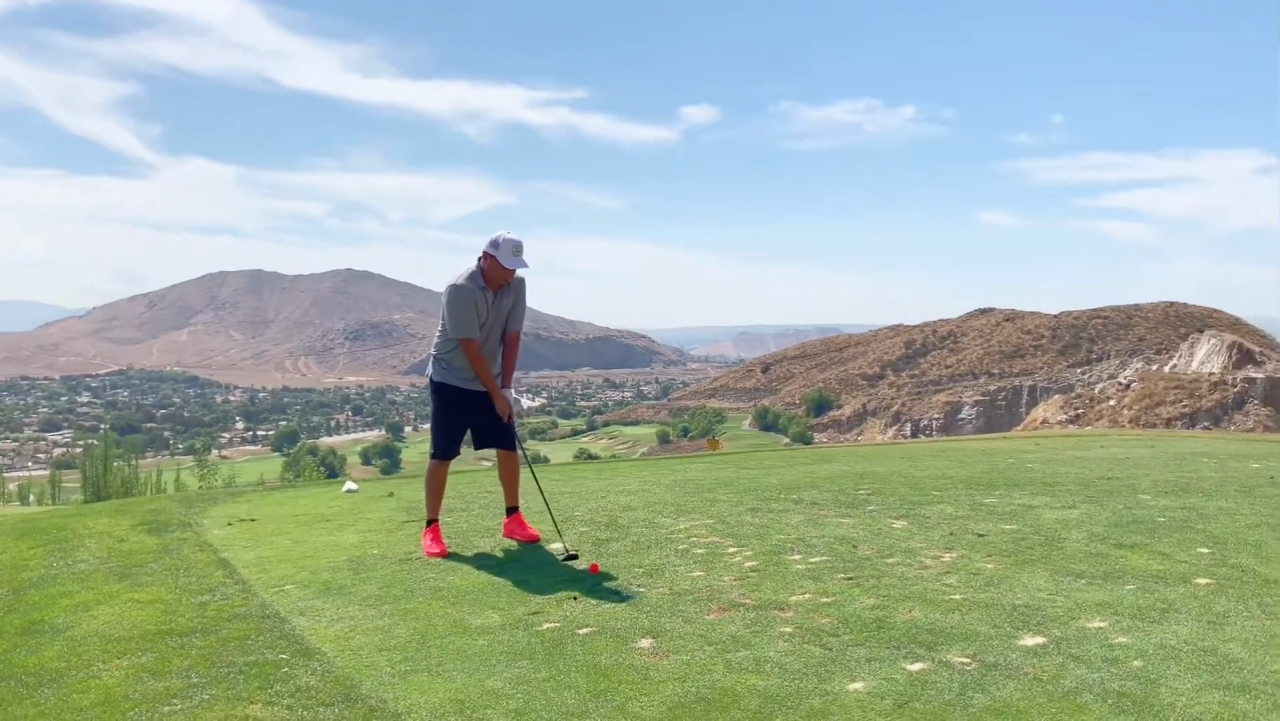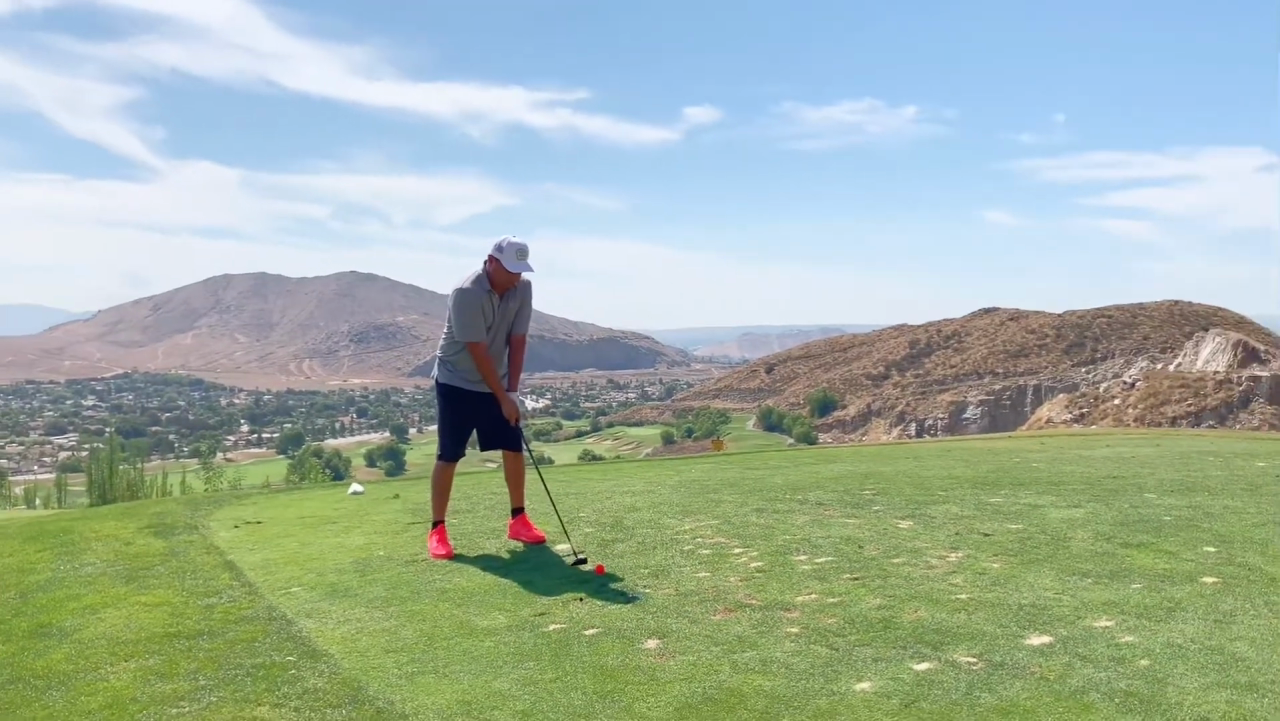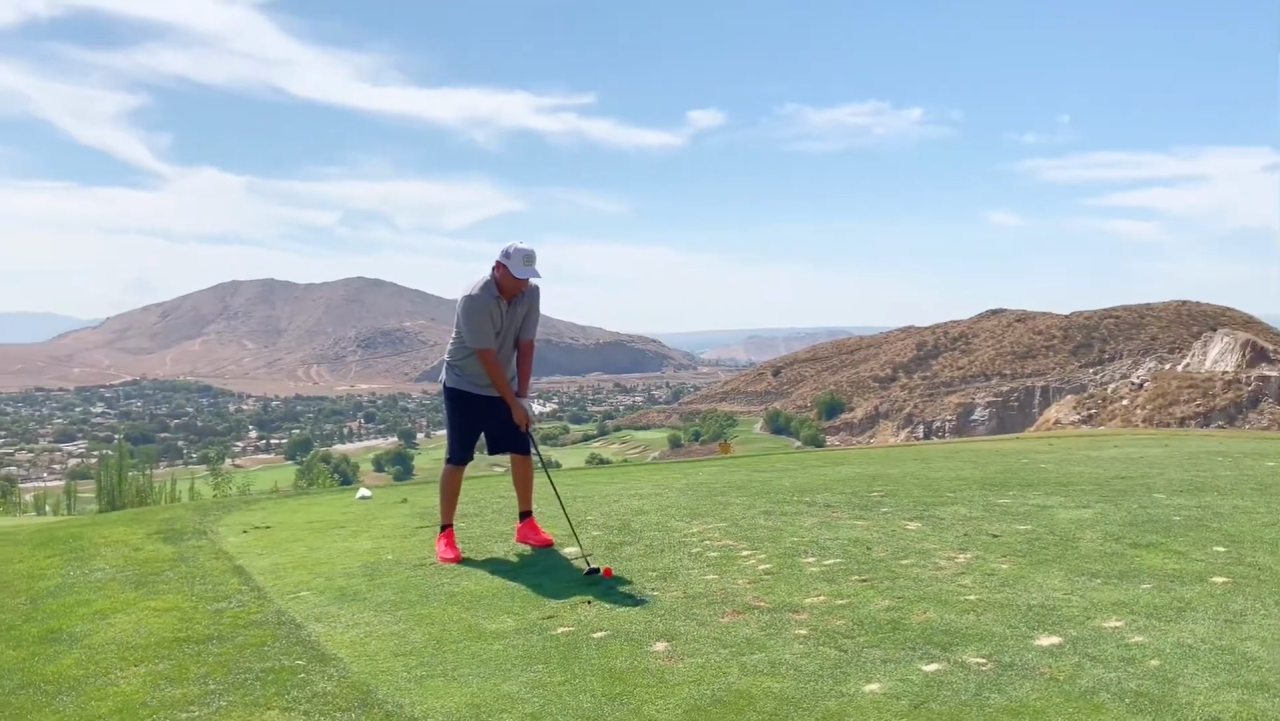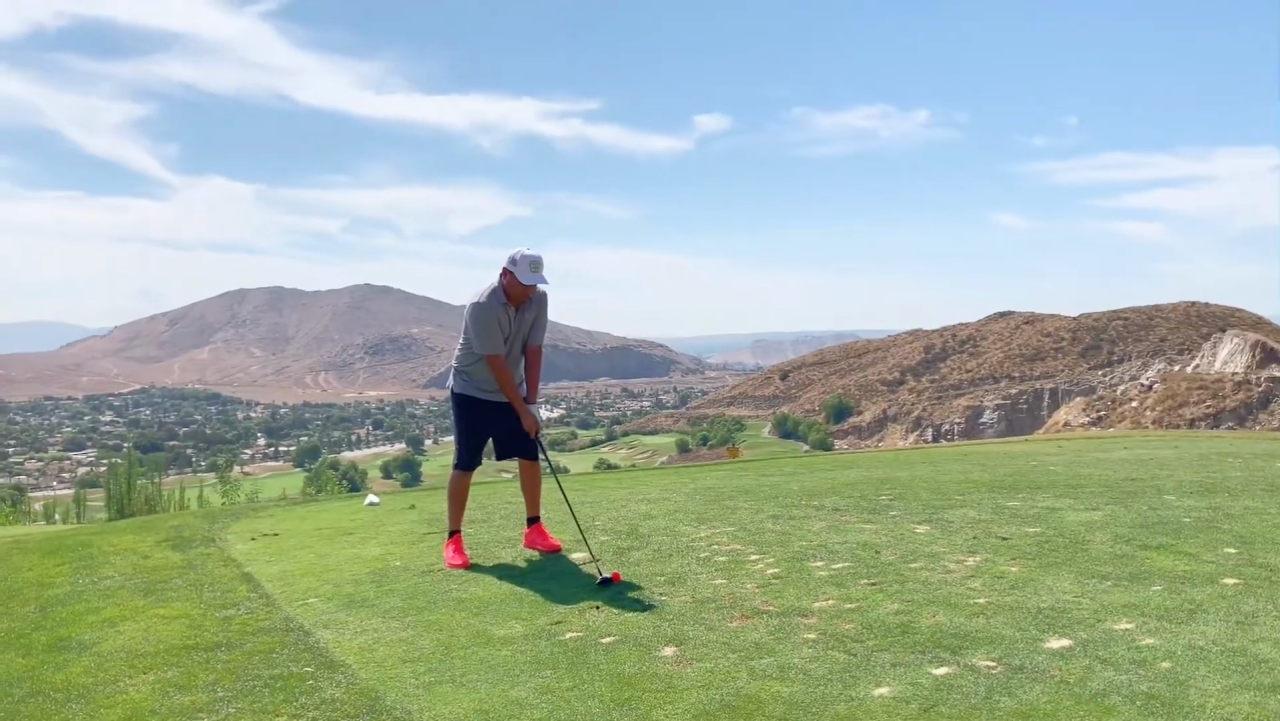
dt=0.2s
person 1, frame 1
left shoulder: (517, 285)
right shoulder: (459, 290)
left elbow: (511, 338)
right elbow: (471, 349)
left wrist: (506, 388)
right wrist: (495, 394)
left hip: (491, 381)
right hip: (451, 381)
left knee: (508, 447)
right knee: (442, 454)
left ankle: (513, 518)
right ankle: (431, 528)
person 1, frame 2
left shoulder: (523, 288)
right shoulder: (466, 294)
left elbow: (517, 341)
right elbow: (478, 352)
left wrist: (512, 390)
right wrist: (503, 398)
left hip: (496, 382)
right hip: (457, 383)
left knee: (514, 448)
right knee: (449, 455)
left ankle: (518, 519)
right ankle: (437, 529)
person 1, frame 3
left shoulder: (531, 293)
right shoulder: (474, 300)
left elbow: (526, 346)
right elbow: (488, 359)
left wrist: (523, 396)
right wrist: (513, 405)
left hip: (504, 385)
right hip: (465, 387)
left knee: (522, 451)
right knee: (457, 459)
left ankle: (526, 522)
right ankle: (446, 533)
person 1, frame 4
left shoulder: (539, 300)
right shoulder: (482, 307)
left elbow: (533, 352)
right elbow: (498, 365)
left wrist: (532, 402)
right wrist: (523, 411)
left hip: (512, 391)
right hip: (472, 392)
left knee: (530, 456)
right knee: (465, 464)
left ankle: (534, 528)
right ankle: (454, 539)
